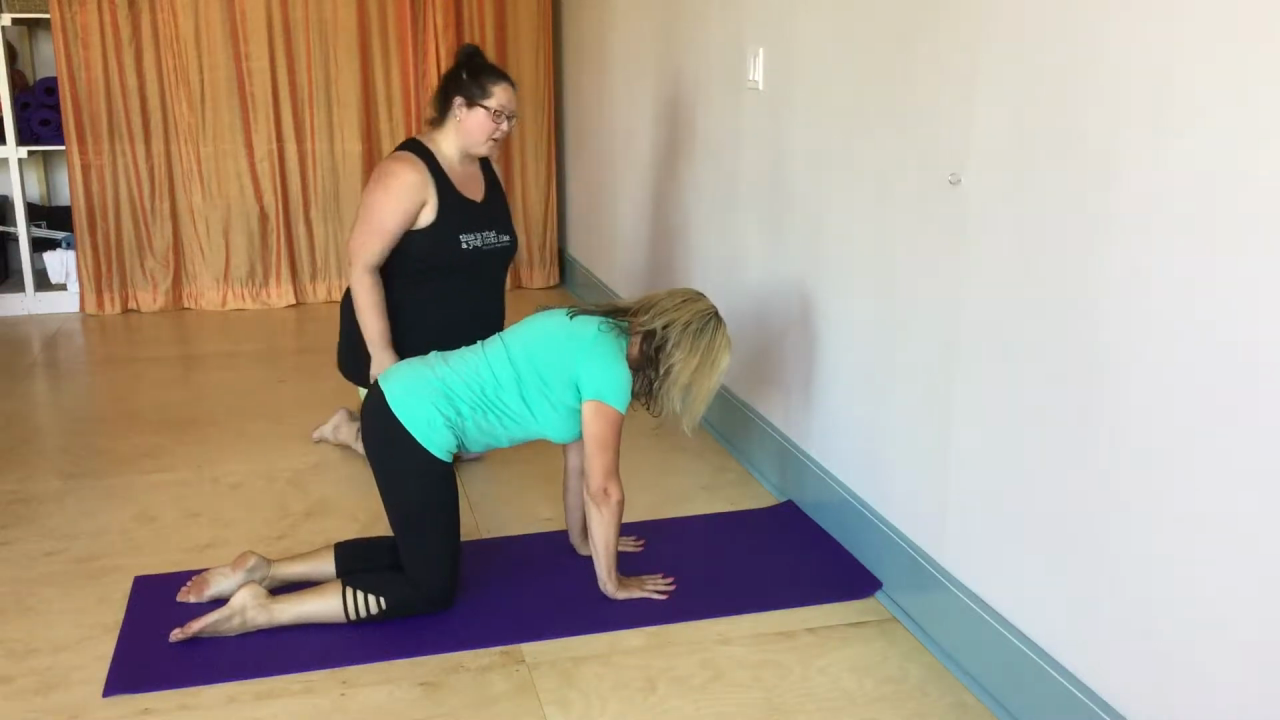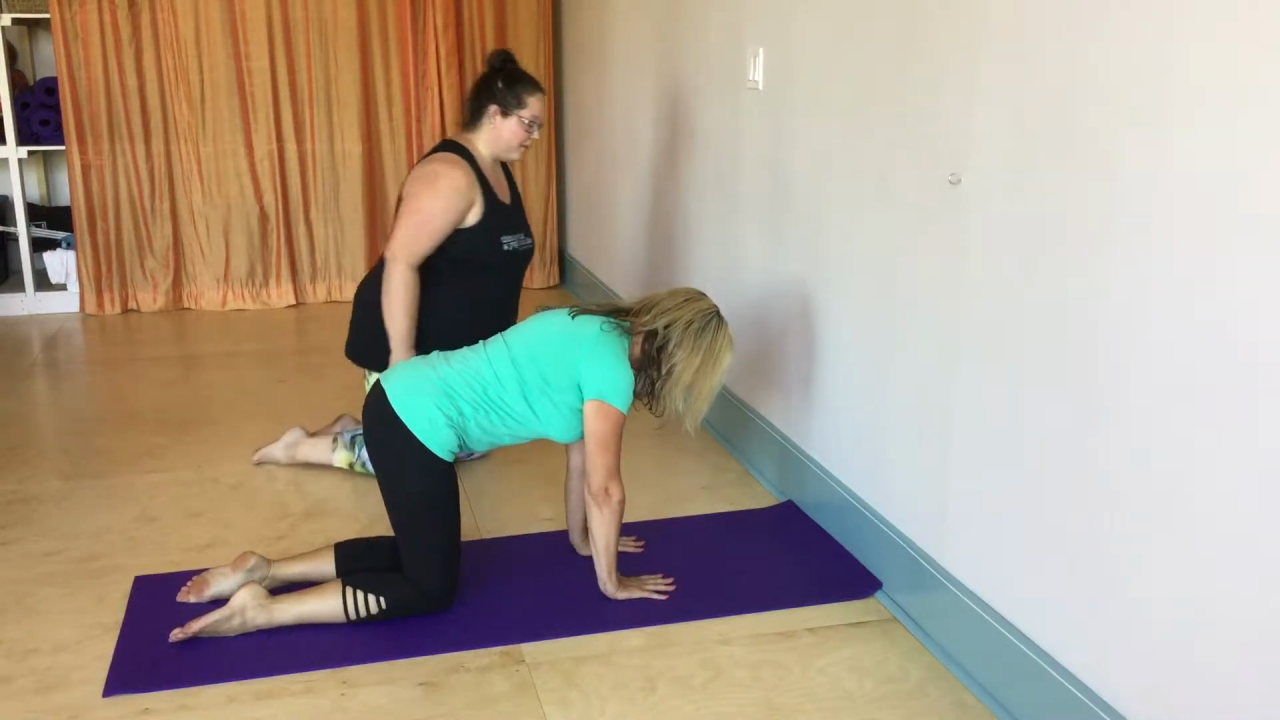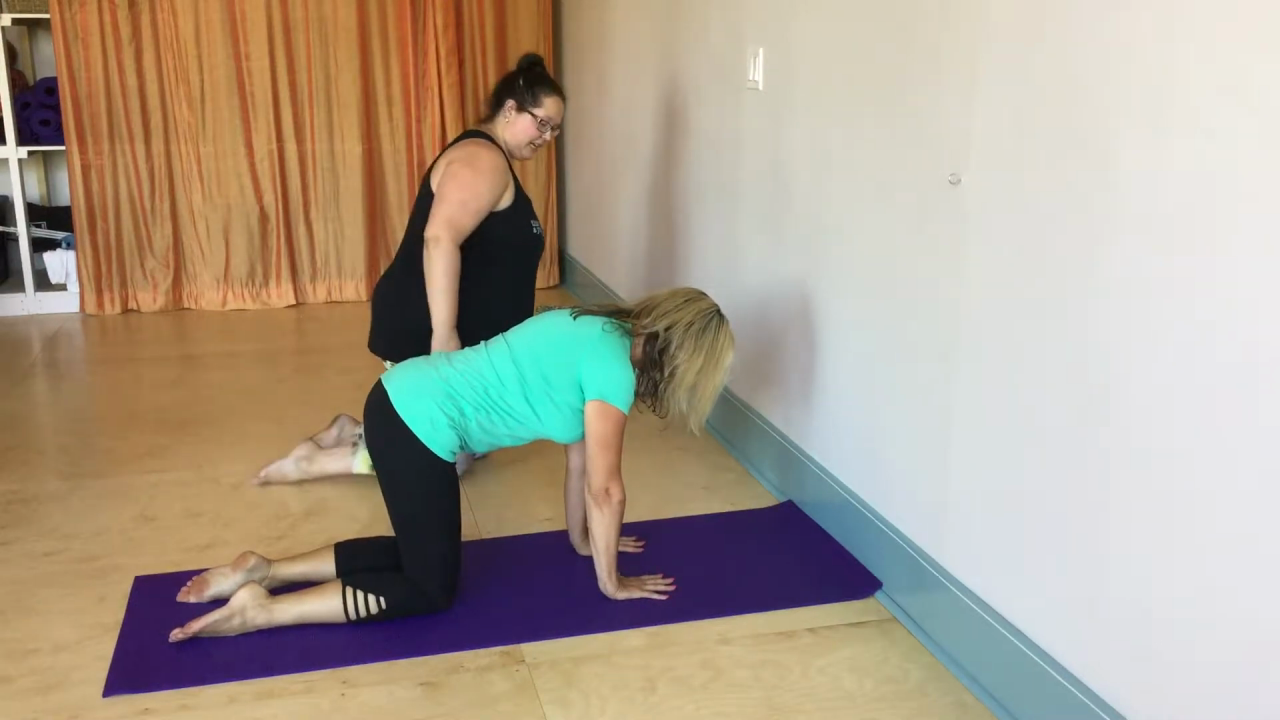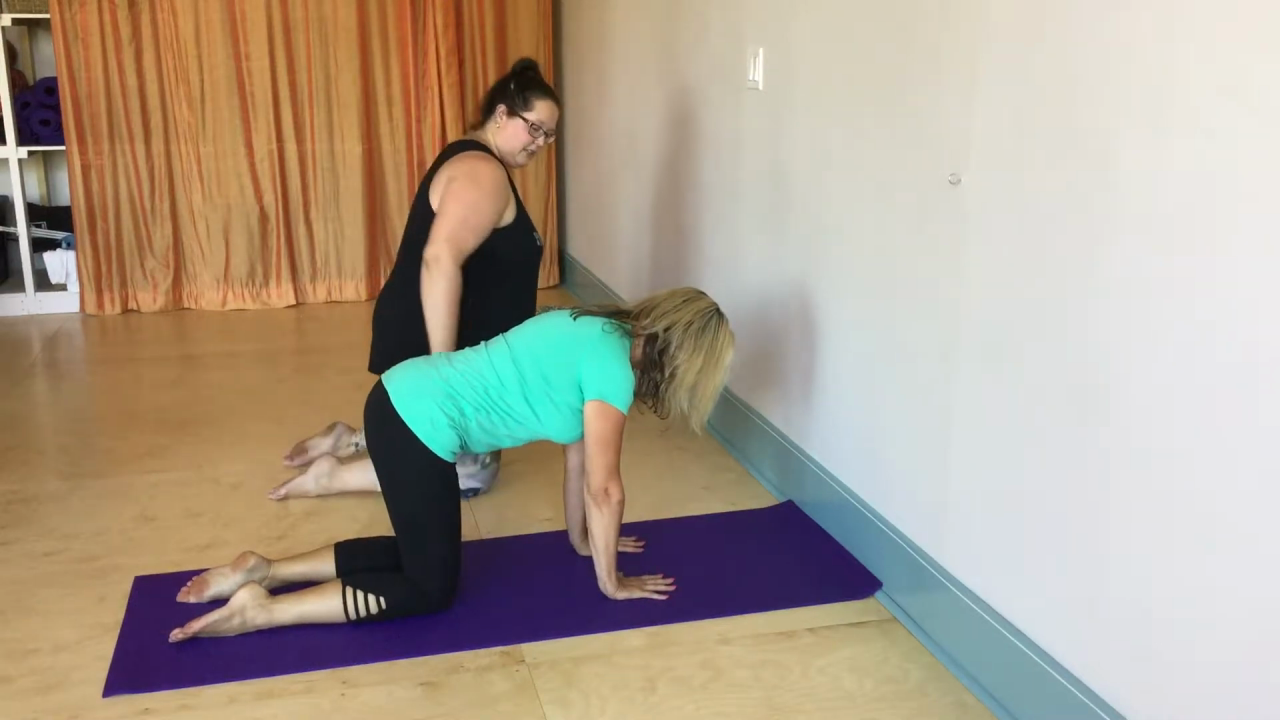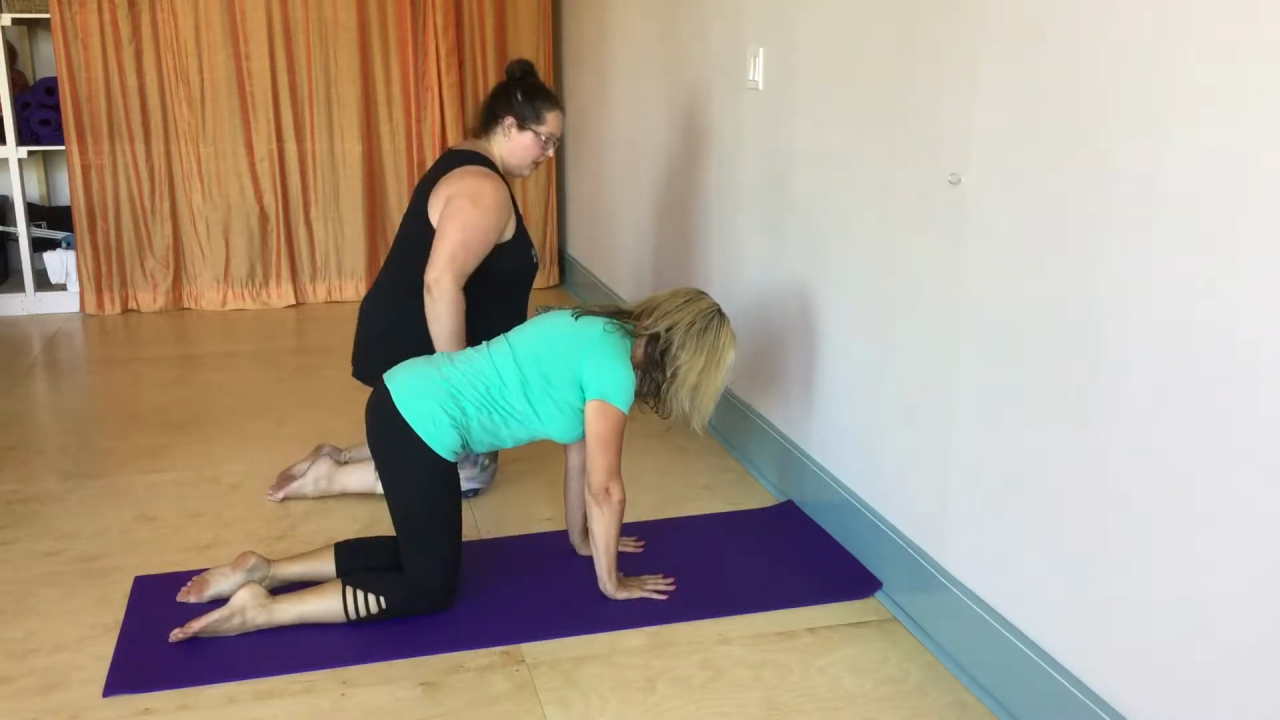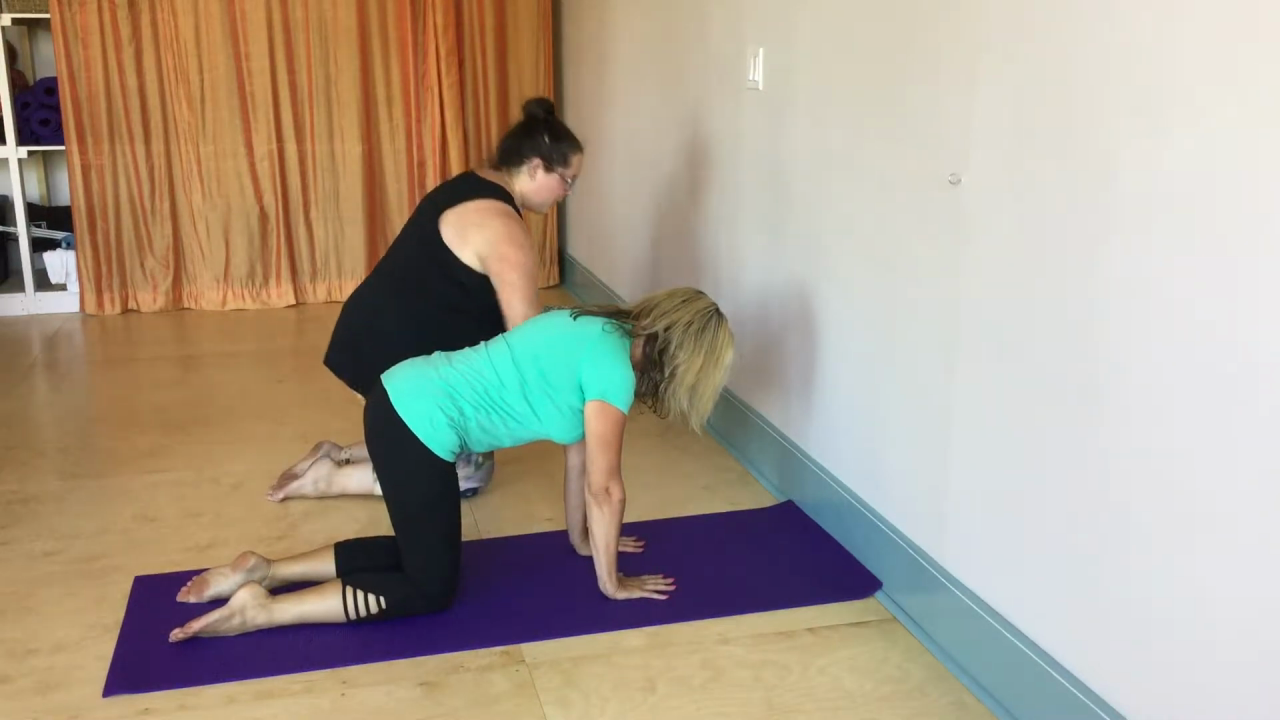
dt=0.4s
person 1, frame 1
left shoulder: (598, 332)
right shoulder: (610, 365)
left elbow: (577, 453)
right elbow: (603, 487)
left wrist: (582, 539)
right wrist: (611, 581)
left hip: (400, 400)
right hip: (414, 423)
left knee: (421, 553)
right knee: (432, 589)
left ankle: (262, 570)
right ankle: (261, 609)
person 1, frame 2
left shoulder: (599, 332)
right shoulder: (611, 366)
left elbow: (579, 454)
right elbow: (604, 487)
left wrist: (582, 538)
right wrist: (611, 580)
left hip: (402, 400)
right hip: (417, 423)
left knee: (421, 553)
right knee: (431, 588)
left ankle: (262, 570)
right ankle: (259, 609)
person 1, frame 3
left shoulder: (601, 334)
right shoulder: (614, 366)
left elbow: (578, 454)
right elbow: (604, 487)
left wrist: (582, 538)
right wrist: (611, 581)
left hip: (403, 400)
right hip: (418, 424)
left knee: (421, 553)
right knee: (432, 589)
left ankle: (262, 570)
right ankle: (259, 610)
person 1, frame 4
left shoulder: (602, 334)
right shoulder: (612, 367)
left elbow: (579, 454)
right elbow: (603, 488)
left wrist: (582, 538)
right wrist: (611, 581)
left hip: (403, 400)
right hip: (418, 424)
left knee: (421, 553)
right knee: (431, 588)
left ankle: (262, 570)
right ankle: (260, 609)
person 1, frame 5
left shoulder: (603, 334)
right shoulder: (615, 367)
left elbow: (578, 453)
right elbow: (604, 487)
left wrist: (582, 538)
right wrist: (611, 581)
left hip: (405, 399)
right hip: (419, 423)
left knee: (422, 552)
right knee: (432, 588)
left ankle: (263, 570)
right ankle: (260, 609)
person 1, frame 6
left shoulder: (602, 334)
right shoulder: (614, 367)
left elbow: (579, 452)
right elbow: (604, 487)
left wrist: (582, 538)
right wrist: (611, 581)
left hip: (402, 400)
right hip: (418, 423)
left knee: (422, 552)
right knee: (431, 588)
left ankle: (262, 570)
right ankle: (260, 609)
person 2, frame 1
left shoulder: (486, 170)
right shoulder: (408, 173)
right elbow: (362, 266)
left wrist: (493, 342)
right wrist: (380, 352)
left hip: (465, 352)
right hip: (405, 354)
person 2, frame 2
left shoulder: (497, 170)
right shoulder: (450, 174)
right elbow: (400, 262)
right wrist: (402, 354)
left hip: (463, 349)
right hip: (420, 348)
left knee: (469, 445)
left ankle: (358, 428)
person 2, frame 3
left shoulder: (490, 158)
right shoulder: (481, 158)
right elbow: (439, 239)
right wrist: (444, 334)
left hip: (464, 335)
right hip: (424, 332)
person 2, frame 4
left shoulder: (475, 162)
right shoulder: (482, 173)
right elbow: (440, 260)
right wrist: (443, 357)
right hip: (441, 349)
right knee: (472, 473)
left ankle: (347, 439)
right ankle: (332, 475)
person 2, frame 5
left shoulder: (465, 164)
right shoulder: (483, 189)
right elbow: (441, 282)
left hip: (406, 341)
right hip: (418, 353)
right knee: (470, 473)
left ankle: (337, 457)
right ankle: (331, 477)
person 2, frame 6
left shoulder: (474, 186)
right shoulder: (501, 225)
left hip: (384, 343)
right hip: (398, 358)
right knee: (468, 473)
left ankle: (337, 457)
